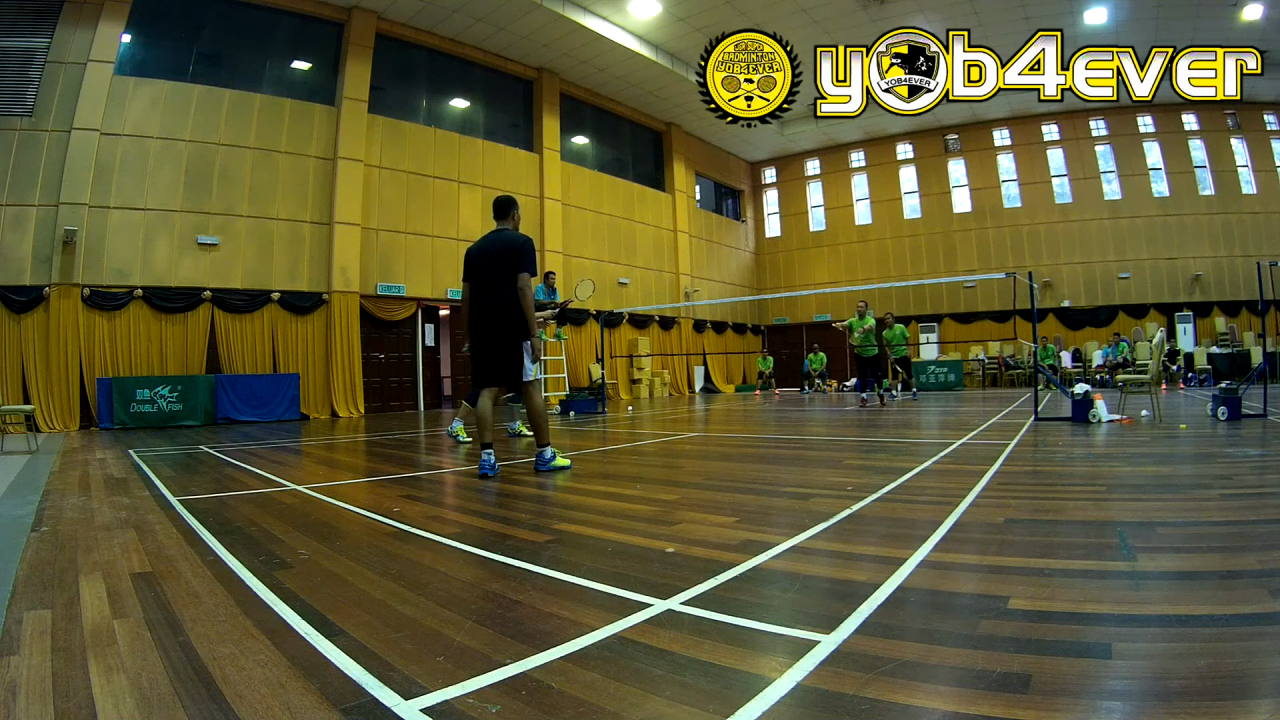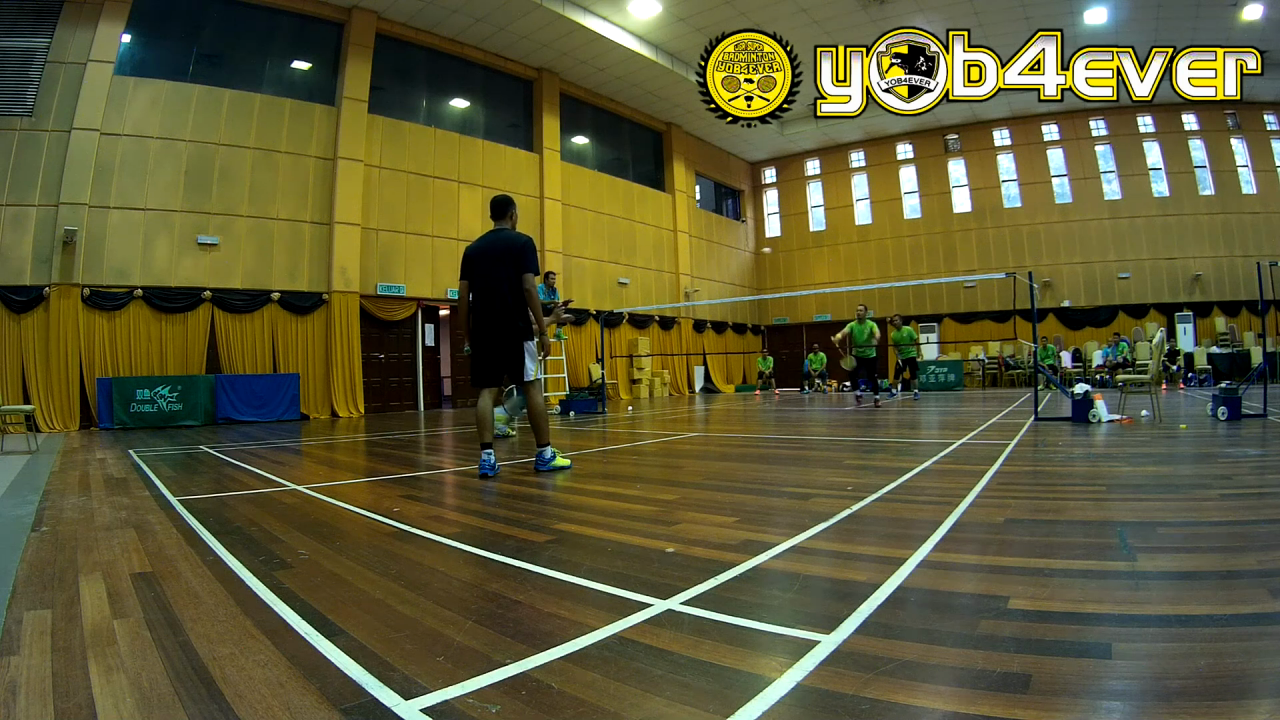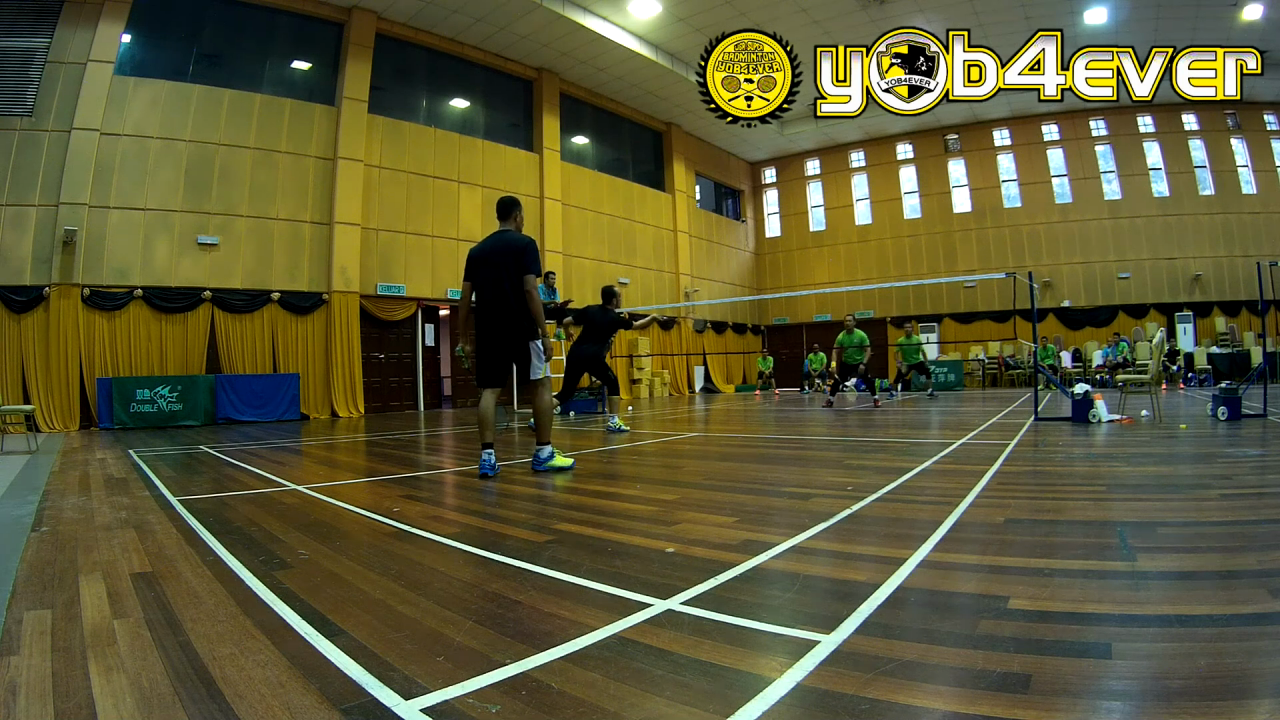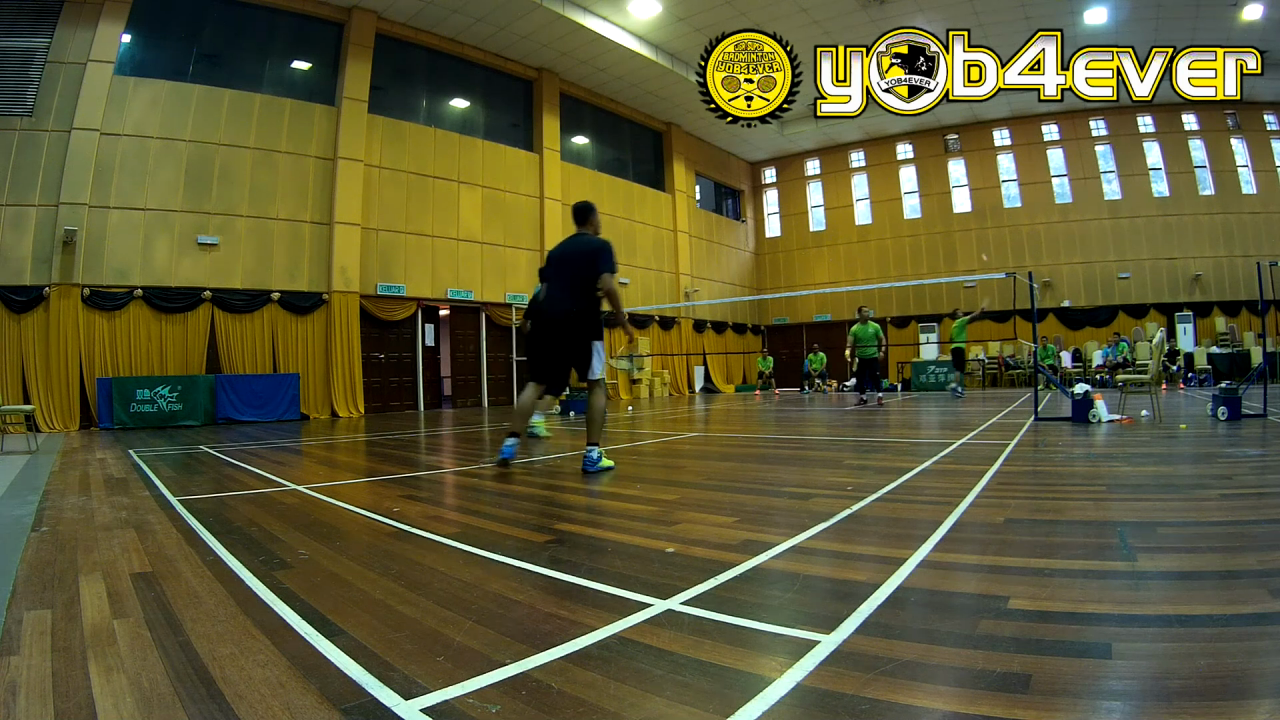
dt=0.7s
person 1, frame 1
left shoulder: (474, 249)
right shoulder: (521, 242)
left elbow: (466, 297)
right elbow: (523, 288)
left wrist: (469, 338)
right wrist: (534, 334)
left hip: (483, 332)
right hip: (514, 330)
left knee: (487, 391)
right knee: (531, 388)
left ankle: (487, 458)
right ankle: (545, 455)
person 1, frame 2
left shoulder: (472, 249)
right shoulder: (522, 242)
left elbow: (463, 297)
right elbow: (529, 289)
left wrist: (468, 337)
right wrist: (543, 331)
left hip: (483, 332)
right hip: (515, 329)
left knee: (487, 391)
right knee: (532, 387)
left ankle: (487, 457)
right ankle: (545, 454)
person 1, frame 3
left shoulder: (477, 250)
right shoulder: (524, 244)
left elbow: (465, 298)
right elbow: (530, 290)
left wrist: (464, 340)
right wrist: (545, 332)
left hip: (488, 332)
right hip: (520, 329)
left knee: (490, 392)
right knee: (541, 385)
left ankle: (487, 457)
right ankle: (544, 453)
person 1, frame 4
left shoulder: (555, 251)
right shoulder: (600, 245)
left elbow: (543, 294)
right elbow: (607, 286)
right wrist: (624, 323)
left hip: (551, 323)
right hip: (583, 322)
left knee: (536, 386)
right knee: (597, 387)
left ankle: (510, 444)
right ankle: (593, 454)
